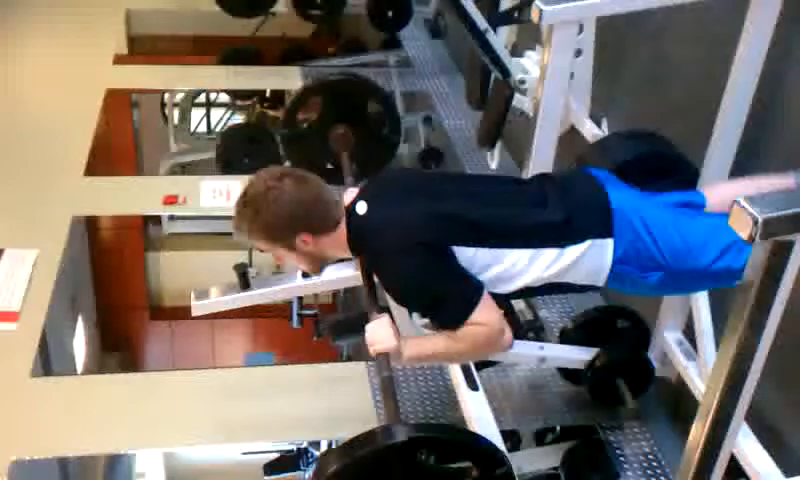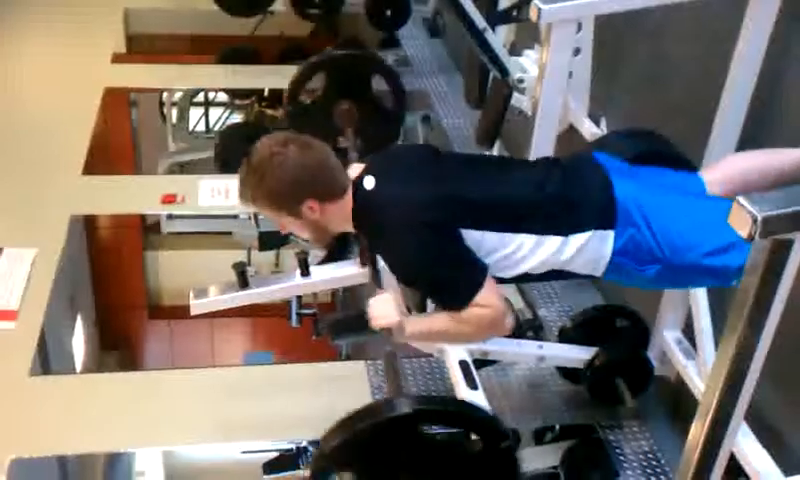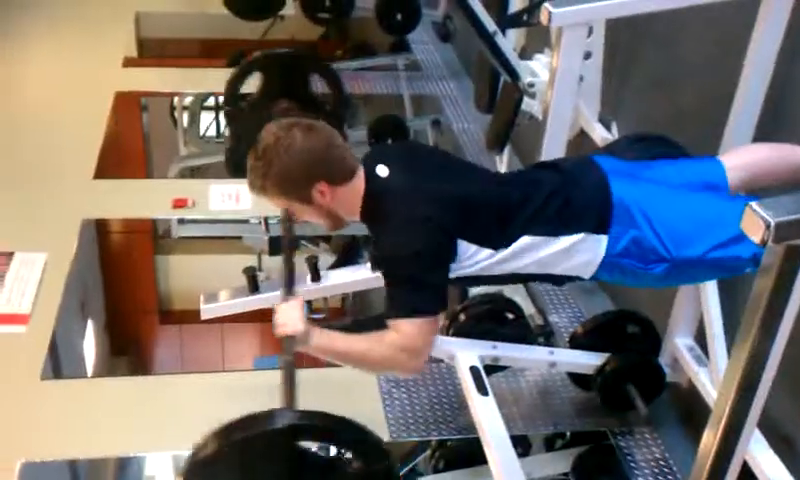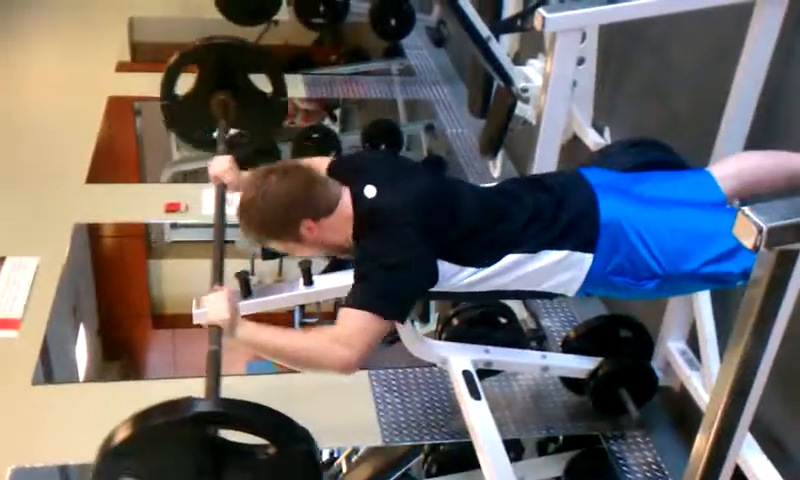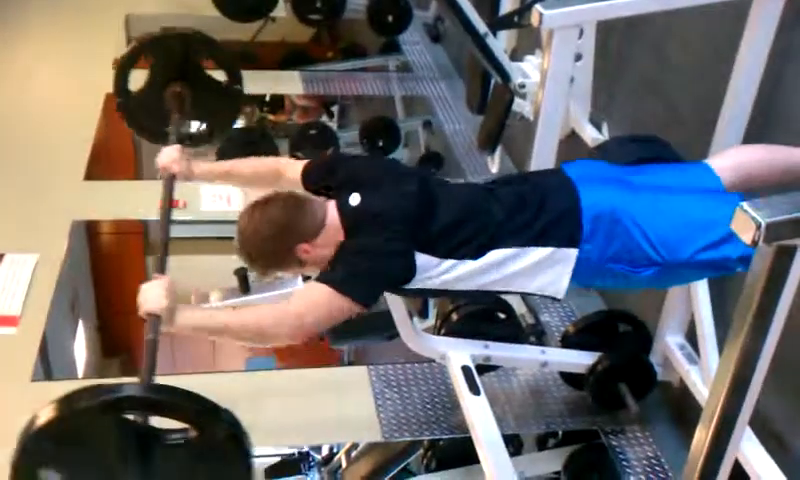
dt=0.3s
person 1, frame 1
left shoulder: (403, 260)
right shoulder: (377, 190)
left elbow: (494, 334)
left wrist: (403, 349)
right wrist: (327, 196)
left hip: (609, 244)
right hip: (581, 196)
right knee: (704, 208)
person 1, frame 2
left shoulder: (408, 237)
right shoulder: (380, 167)
left elbow: (493, 319)
left wrist: (403, 326)
right wrist: (325, 159)
left hip: (612, 231)
right hip: (586, 179)
right knee: (713, 188)
person 1, frame 3
left shoulder: (406, 236)
right shoulder: (384, 159)
left elbow: (408, 353)
left wrist: (311, 338)
right wrist: (288, 166)
left hip: (612, 234)
right hip: (590, 183)
right knee: (731, 177)
person 1, frame 4
left shoulder: (393, 249)
right shoulder: (366, 174)
left elbow: (343, 351)
right elbow: (317, 169)
left wrist: (238, 327)
right wrist: (246, 180)
left hip: (597, 247)
right hip: (578, 195)
right knee: (719, 185)
person 1, frame 5
left shoulder: (376, 245)
right shoulder: (351, 175)
left elbow: (292, 321)
right elbow: (280, 170)
left wrist: (177, 314)
right wrist: (195, 168)
left hip: (587, 237)
right hip: (569, 190)
right knee: (717, 178)
